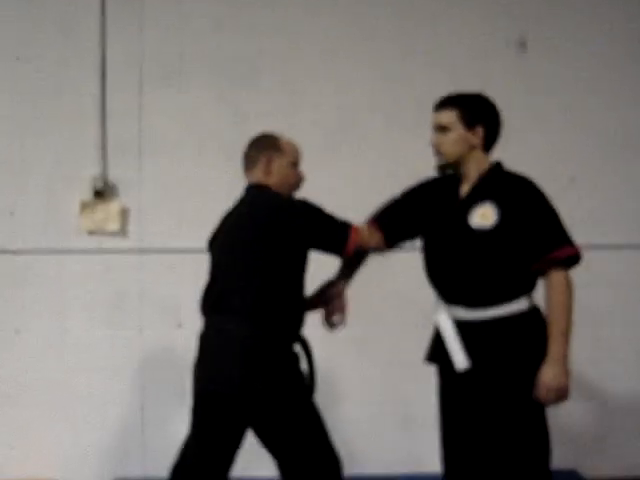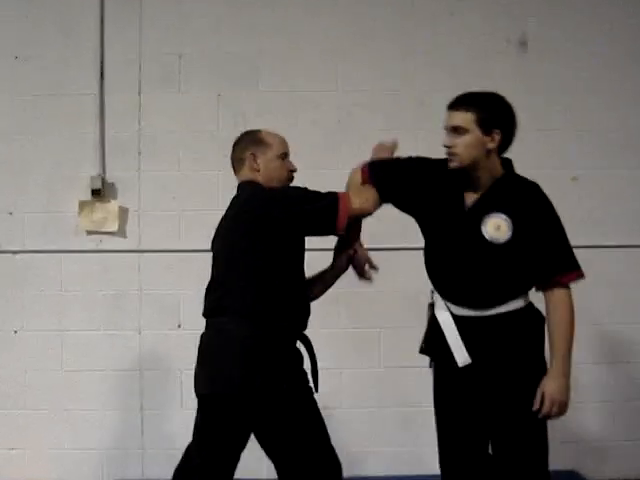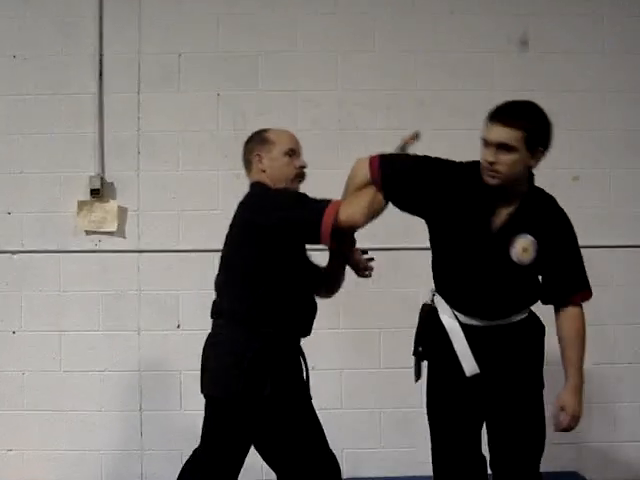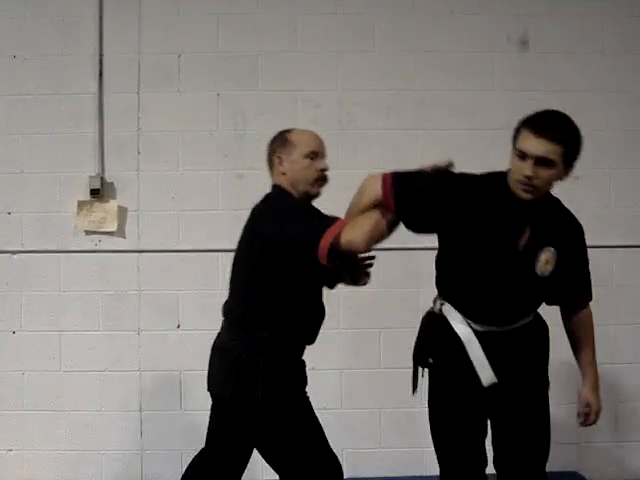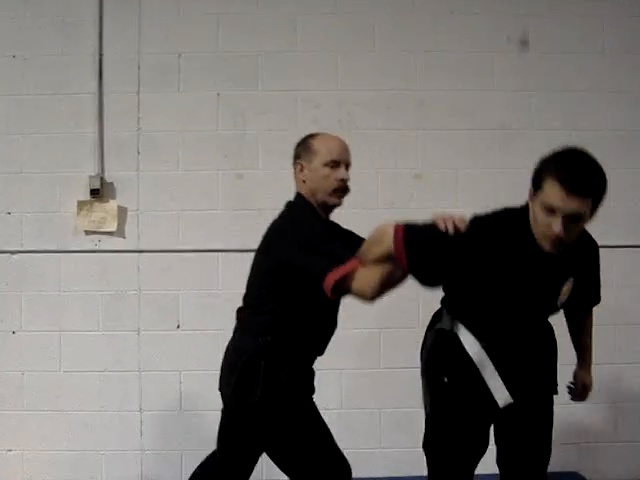
dt=0.2s
person 1, frame 1
left shoulder: (517, 194)
right shoulder: (430, 196)
left elbow: (556, 274)
right elbow: (373, 232)
left wrist: (557, 359)
right wrist: (339, 283)
left hip: (513, 343)
right hip: (457, 346)
person 1, frame 2
left shoulder: (528, 202)
right shoulder: (431, 180)
left elbow: (558, 288)
right elbow: (362, 176)
left wrist: (558, 373)
left hip: (513, 340)
right hip: (453, 338)
person 1, frame 3
left shoulder: (550, 221)
right shoulder: (448, 182)
left elbow: (569, 304)
right elbow: (367, 169)
left wrist: (572, 385)
left hip: (513, 346)
right hip: (450, 340)
person 1, frame 4
left shoulder: (565, 230)
right shoulder: (465, 195)
left elbow: (575, 306)
right elbow: (376, 187)
left wrist: (589, 378)
left hip: (521, 351)
right hip: (455, 343)
person 1, frame 5
left shoulder: (583, 253)
right shoulder: (483, 239)
right elbow: (387, 239)
left wrist: (584, 364)
left hip: (531, 362)
right hip: (462, 357)
person 2, frame 1
left shoulder: (232, 222)
right shoulder: (284, 212)
right elbow: (363, 239)
left wrist: (313, 303)
left hip: (217, 352)
right hip: (259, 357)
person 2, frame 2
left shoulder: (242, 216)
right shoulder: (270, 203)
left elbow: (287, 292)
right elbow: (358, 203)
left wrist: (339, 264)
left hip: (222, 353)
right hip: (261, 357)
person 2, frame 3
left shoulder: (270, 215)
right shoulder: (267, 207)
left elbow: (321, 286)
right elbow: (350, 215)
left wrist: (343, 260)
left hip: (231, 357)
right hip: (259, 363)
person 2, frame 4
left shoulder: (289, 216)
right shoulder: (279, 214)
left elbow: (353, 272)
right elbow: (355, 237)
left wrist: (356, 263)
left hip: (240, 361)
right hip: (259, 368)
person 2, frame 5
left shoulder: (316, 226)
right shoulder: (297, 228)
left elbow: (373, 261)
right elbow: (364, 284)
left hip: (254, 368)
right hip: (264, 374)
